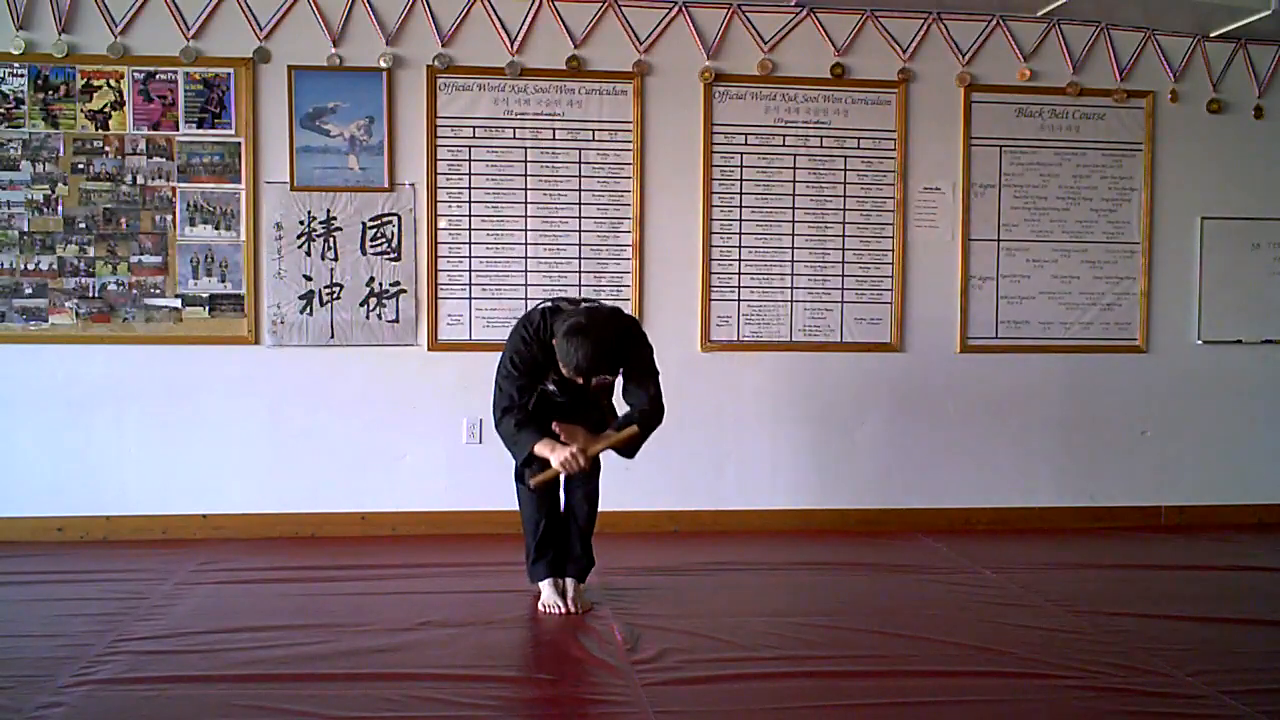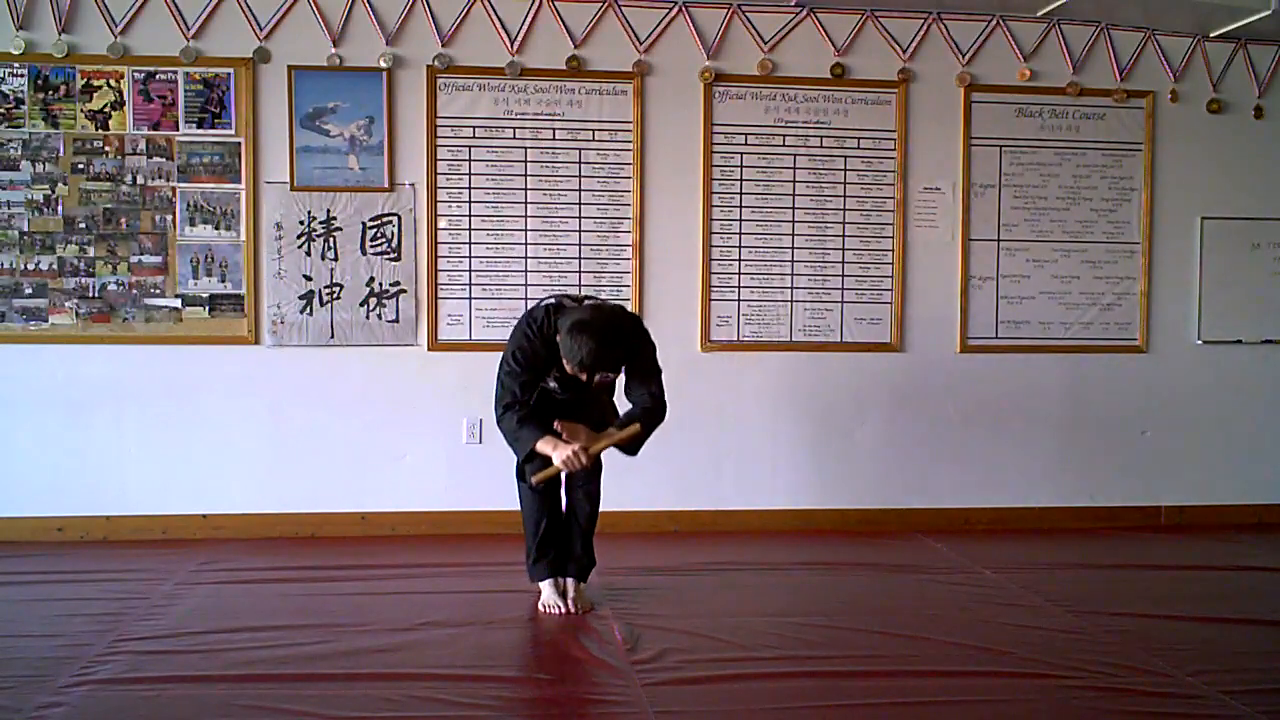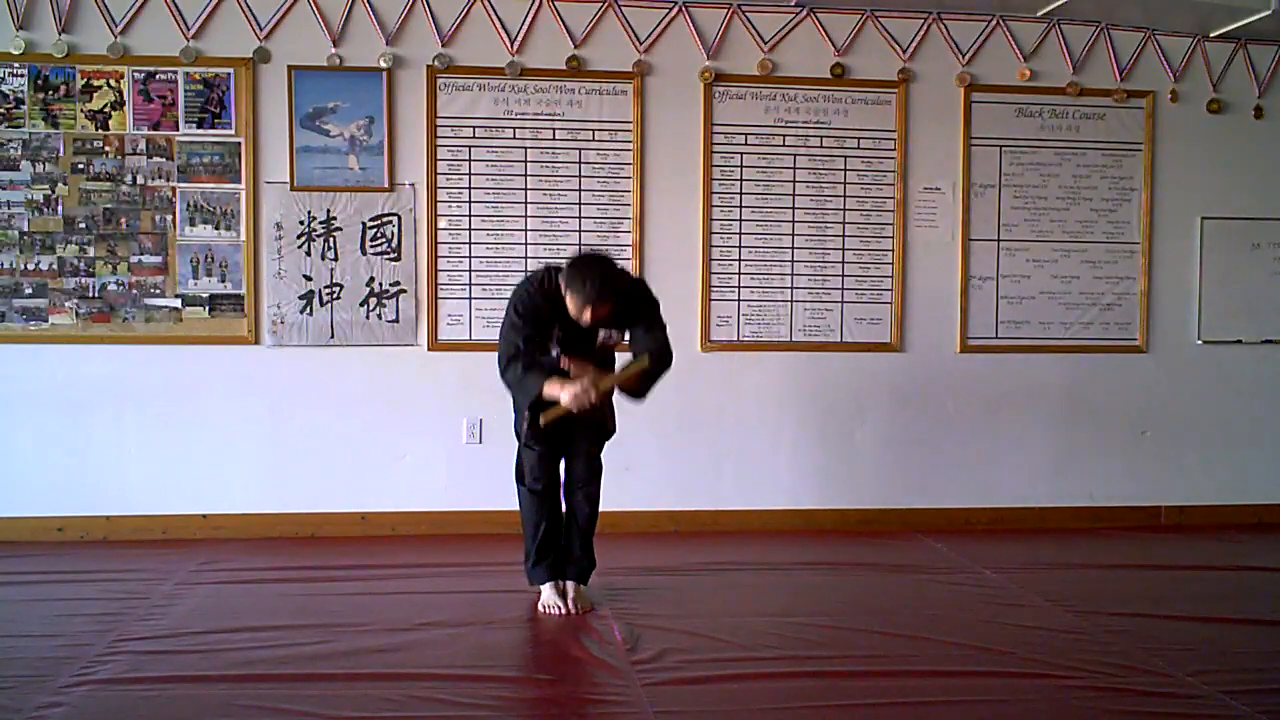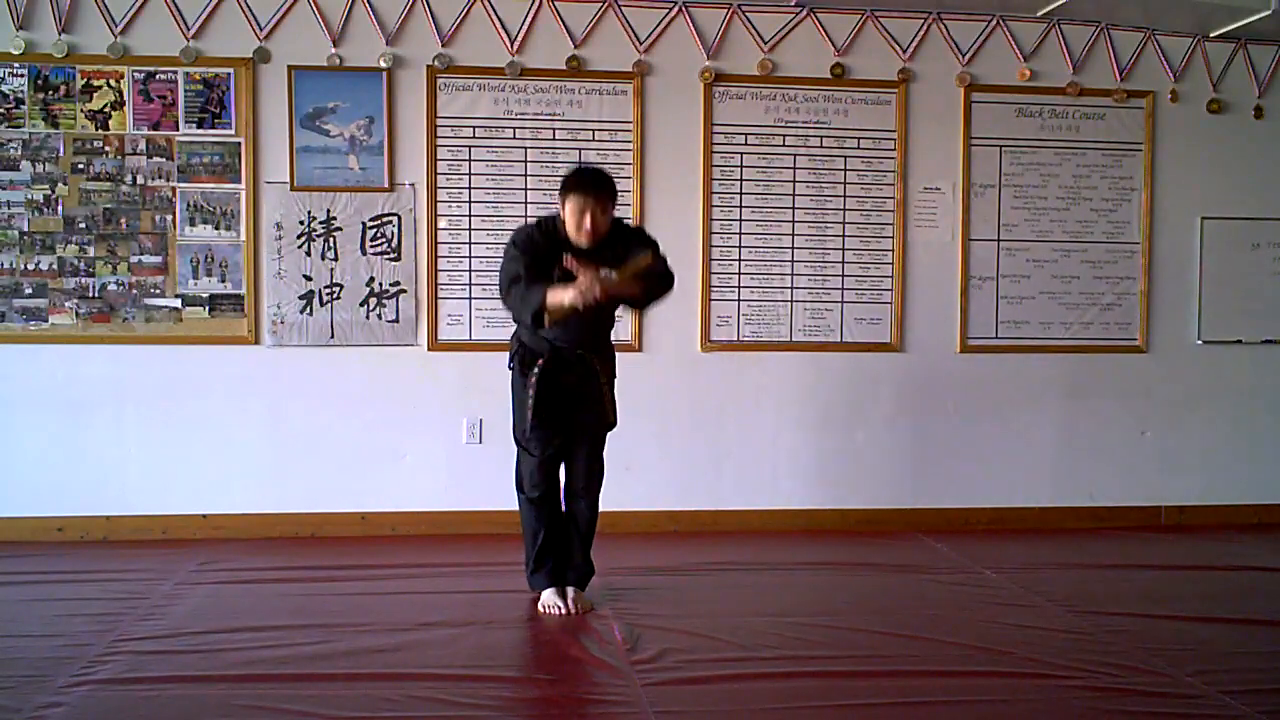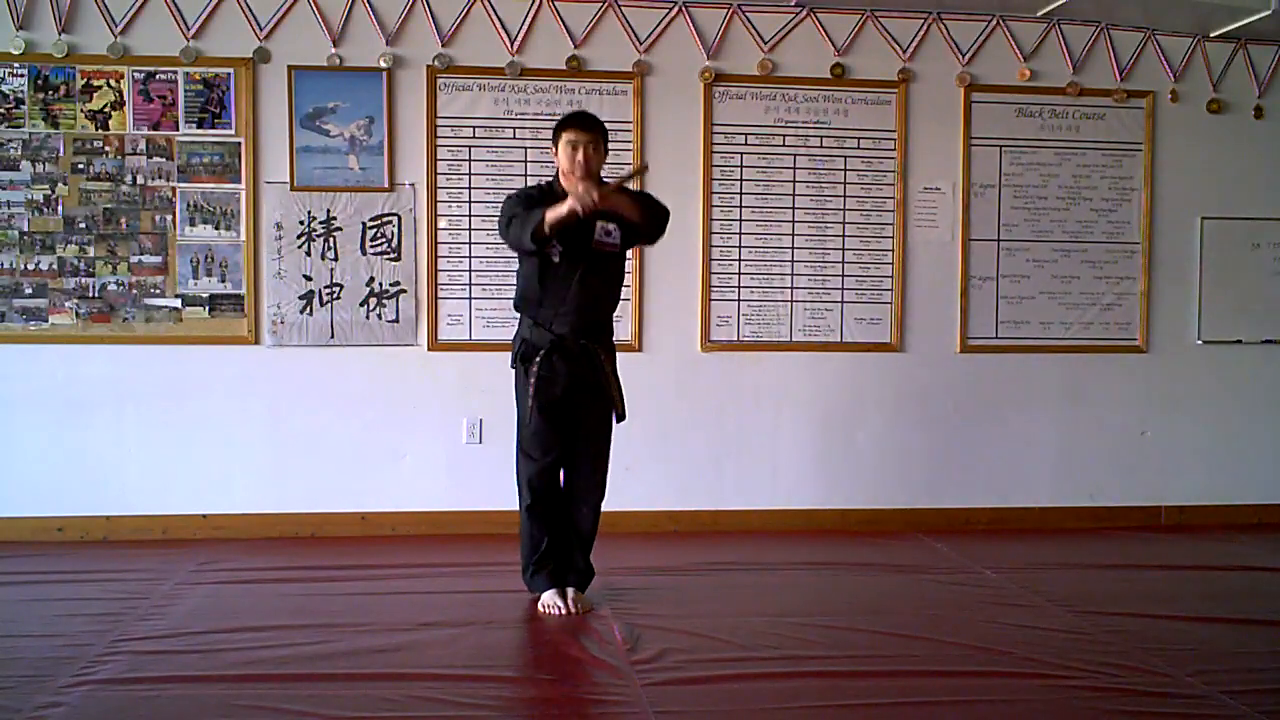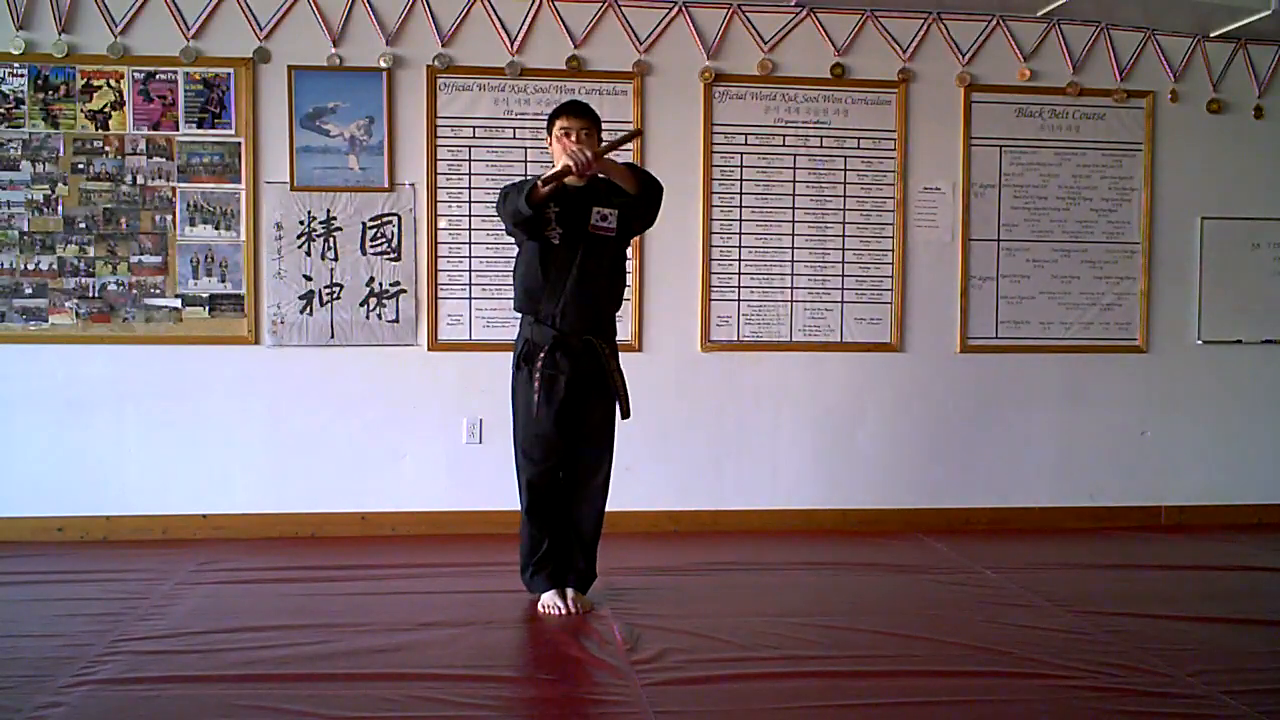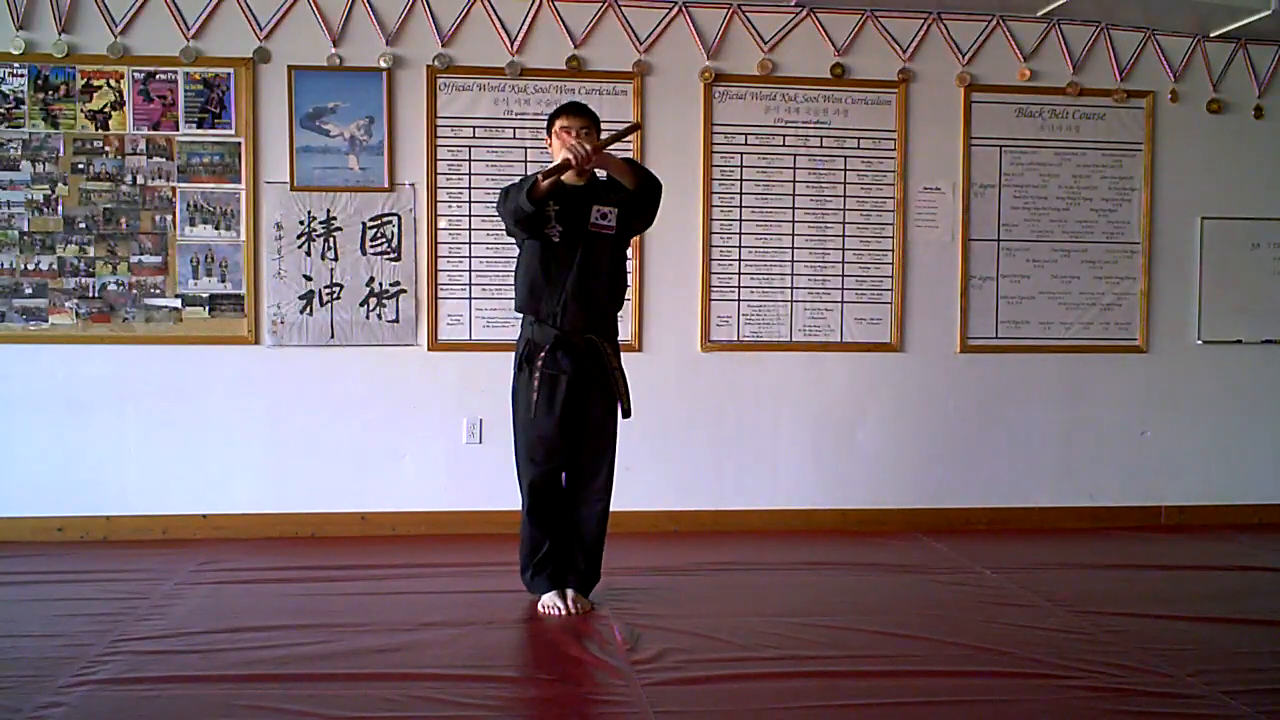
dt=0.2s
person 1, frame 1
left shoulder: (627, 337)
right shoulder: (529, 335)
left elbow: (648, 407)
right elbow: (508, 411)
left wrist: (596, 441)
right wrist: (551, 449)
right hip: (541, 400)
left knee: (584, 478)
right knee: (536, 473)
left ankle: (573, 577)
right ankle: (547, 578)
person 1, frame 2
left shoulder: (630, 336)
right shoulder: (532, 332)
left elbow: (651, 404)
right elbow: (509, 409)
left wrist: (594, 439)
right wrist: (554, 447)
right hip: (541, 397)
left knee: (585, 476)
right knee: (536, 472)
left ankle: (574, 577)
right ankle: (547, 578)
person 1, frame 3
left shoulder: (633, 295)
right shoulder: (533, 294)
left elbow: (657, 354)
right elbow: (513, 365)
left wrist: (602, 380)
right wrist: (560, 390)
left hip: (593, 392)
right hip: (542, 387)
left knee: (584, 474)
right knee: (537, 469)
left ankle: (575, 577)
right ankle: (547, 579)
person 1, frame 4
left shoulder: (627, 241)
right shoulder: (531, 239)
left elbow: (660, 280)
right elbow: (515, 292)
left wrist: (611, 285)
right wrist: (566, 293)
left hip: (592, 361)
right hip: (538, 359)
left knee: (585, 473)
right knee: (538, 471)
left ankle: (575, 579)
right ankle: (547, 580)
person 1, frame 5
left shoulder: (621, 204)
right shoulder: (529, 199)
left elbow: (655, 222)
right elbow: (517, 231)
left wrist: (609, 199)
right wrist: (564, 207)
left hip: (595, 355)
right hip: (540, 354)
left knee: (587, 475)
right knee: (539, 473)
left ankle: (575, 580)
right ankle: (547, 581)
person 1, frame 6
left shoulder: (615, 199)
right shoulder: (531, 193)
left elbow: (649, 194)
right elbow: (514, 209)
left wrist: (604, 167)
right wrist: (556, 173)
left hip: (596, 355)
right hip: (541, 354)
left knee: (590, 476)
right knee: (539, 474)
left ankle: (576, 581)
right ankle: (546, 582)
person 1, frame 7
left shoulder: (615, 200)
right shoulder: (529, 197)
left elbow: (646, 191)
right elbow: (515, 207)
left wrist: (603, 161)
right wrist: (555, 172)
left hip: (597, 355)
right hip: (542, 353)
left knee: (592, 477)
right knee: (540, 475)
left ankle: (578, 582)
right ankle: (547, 583)
